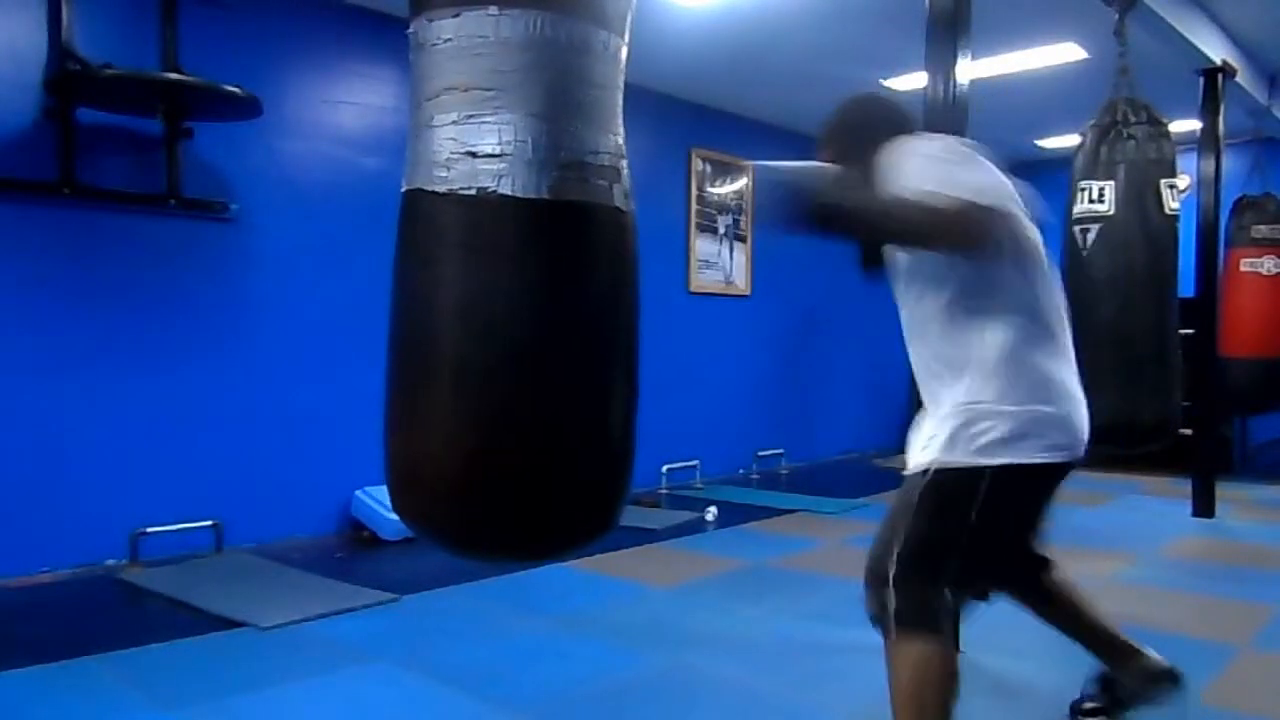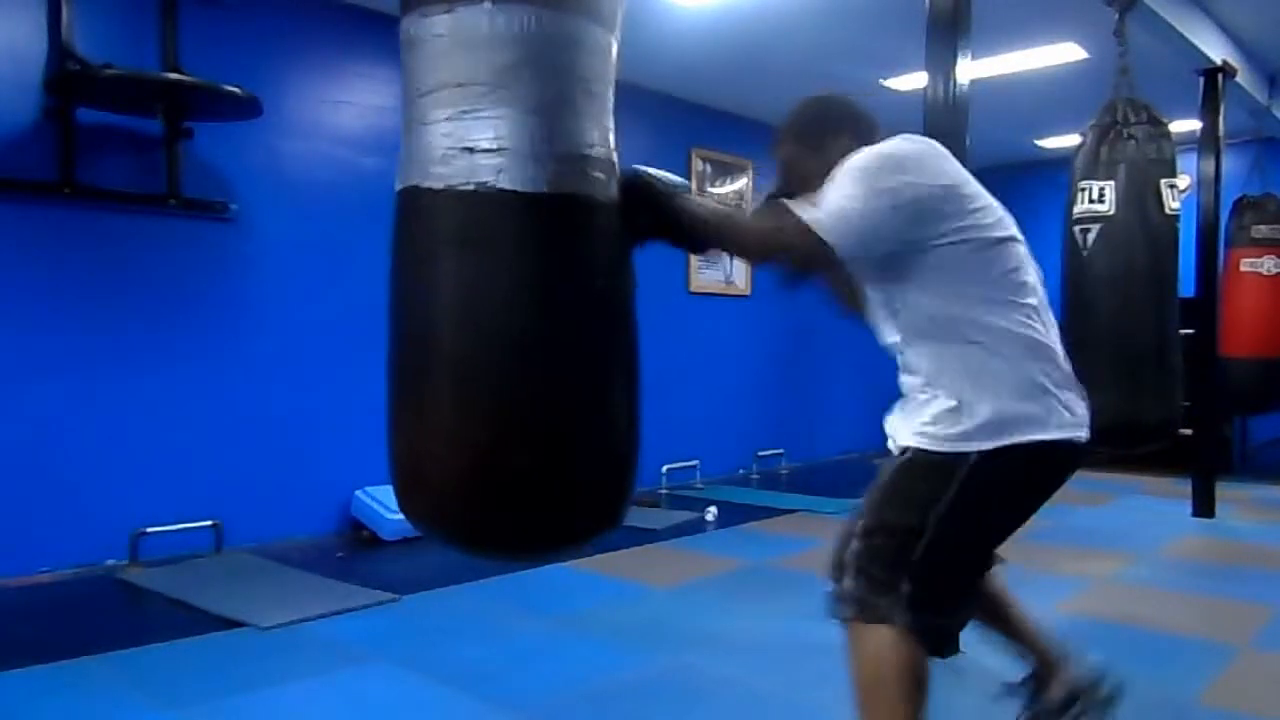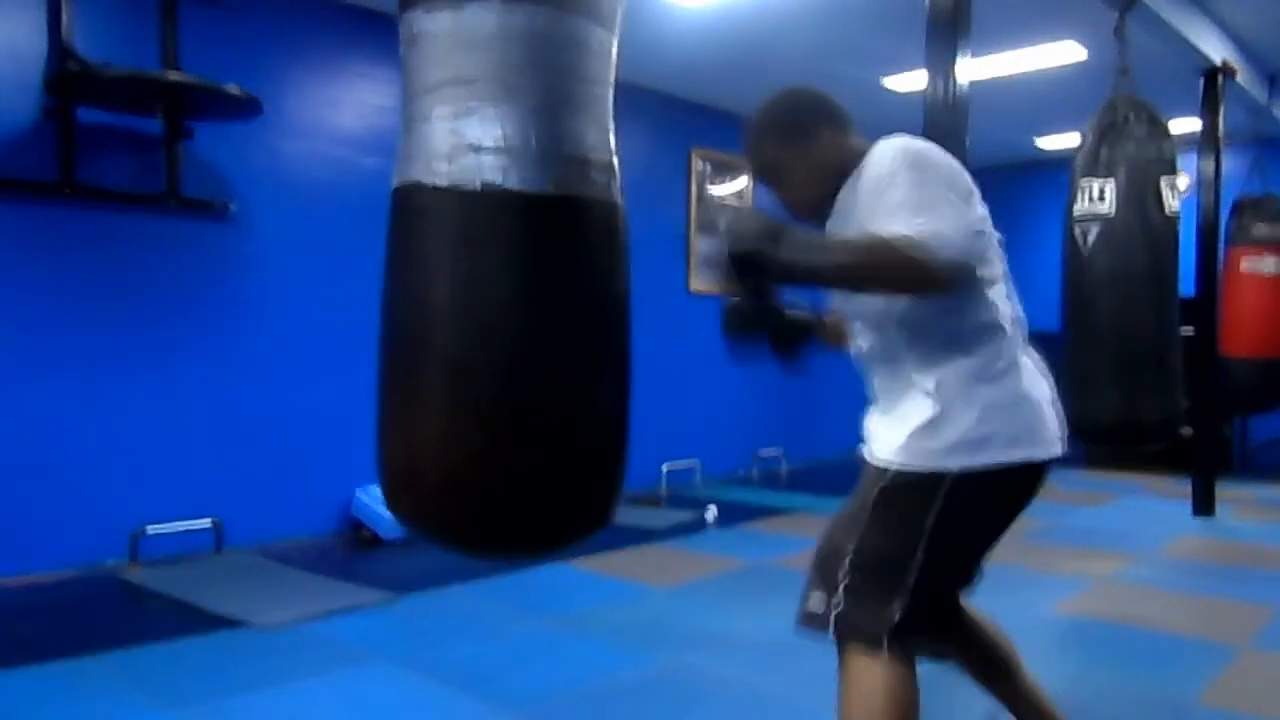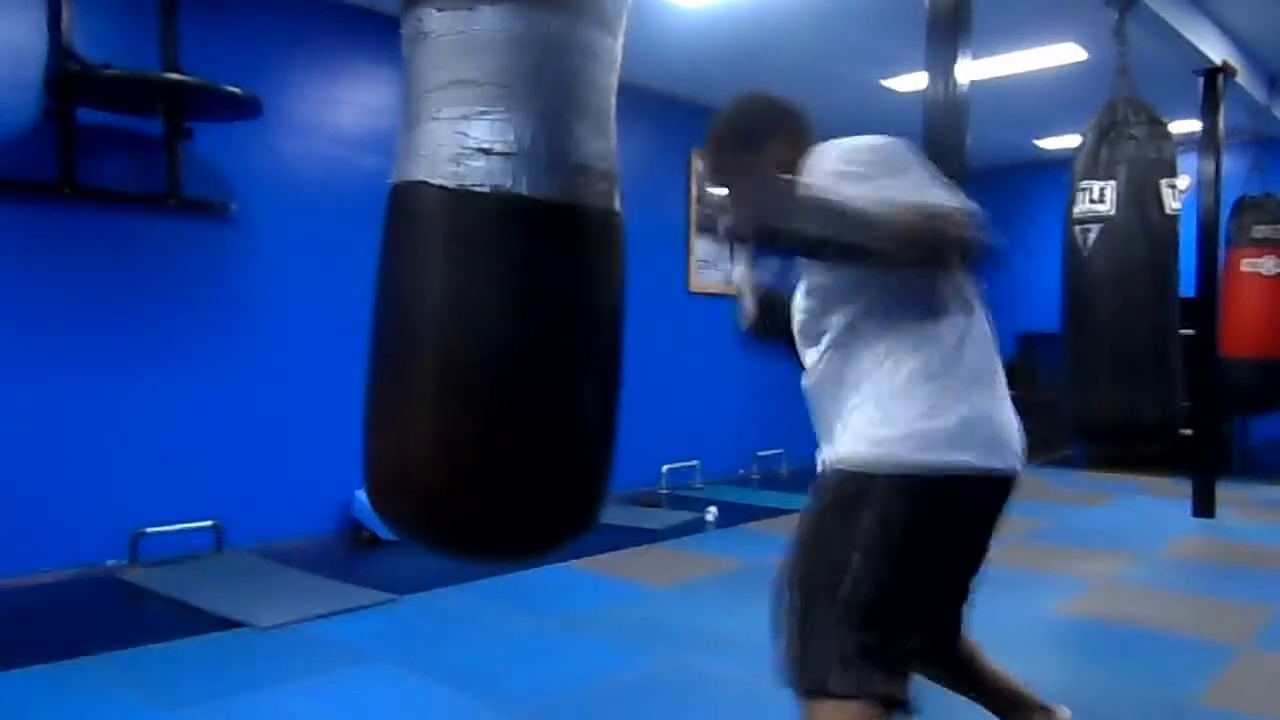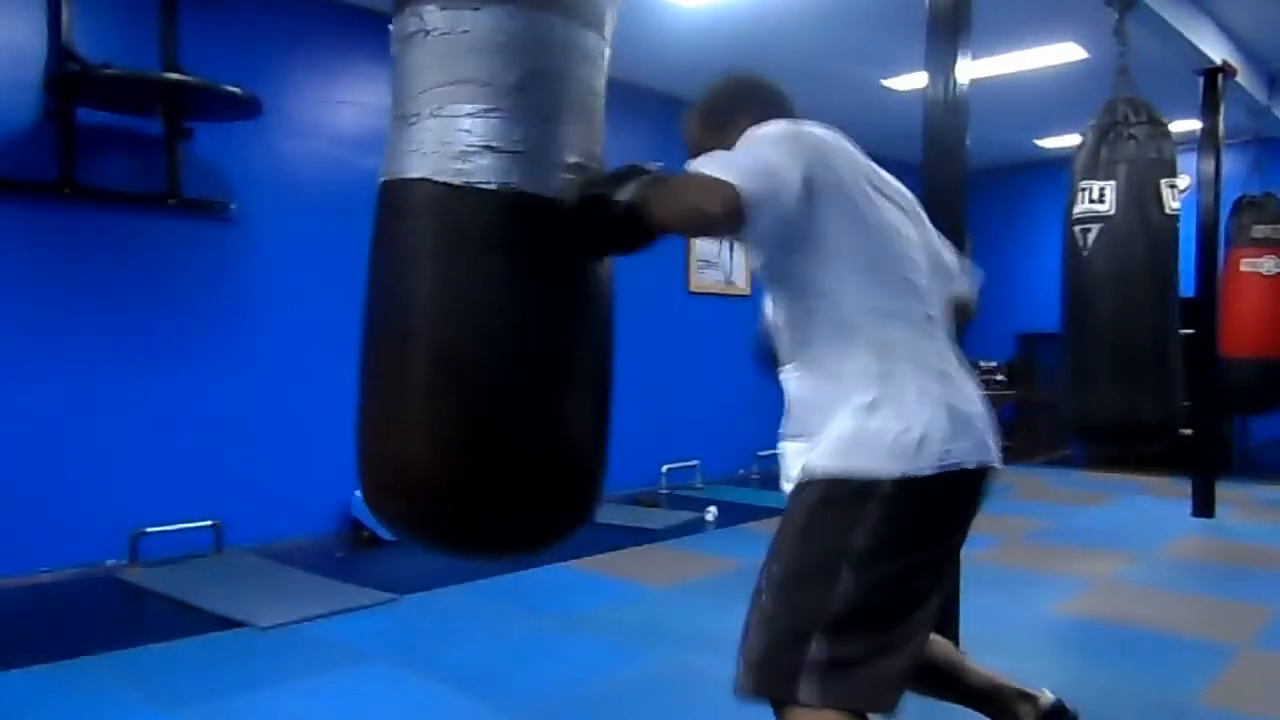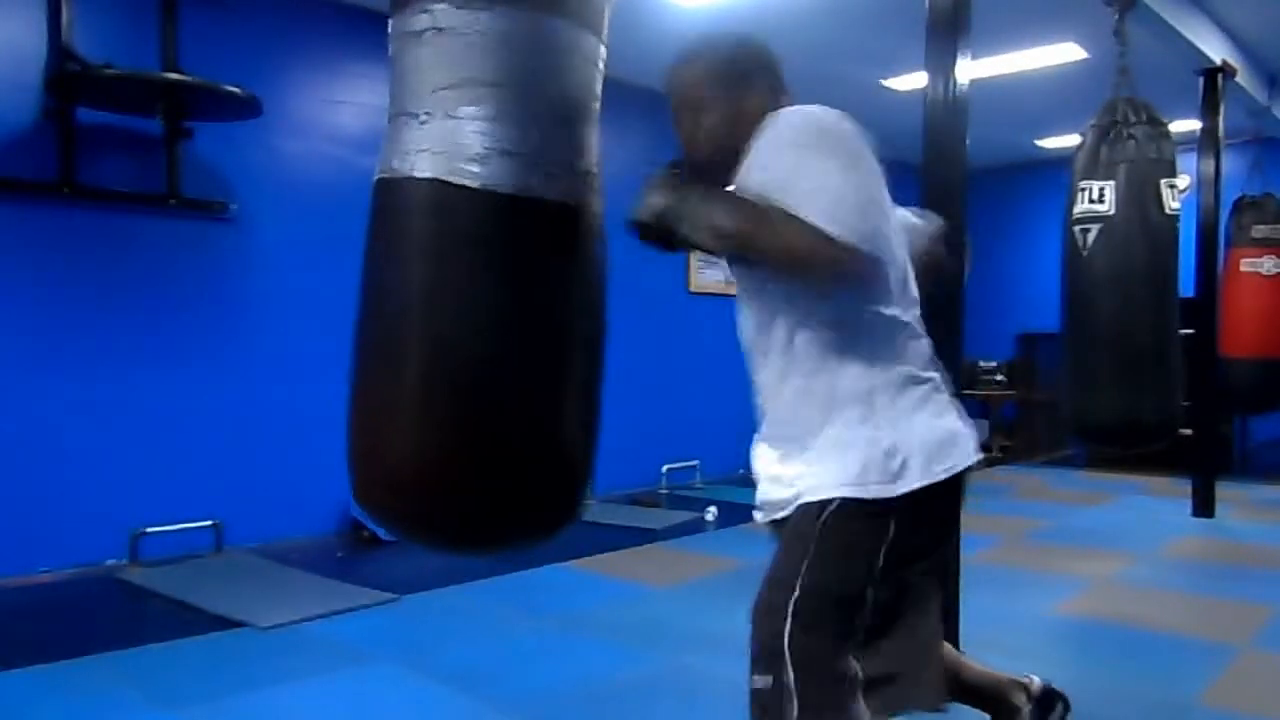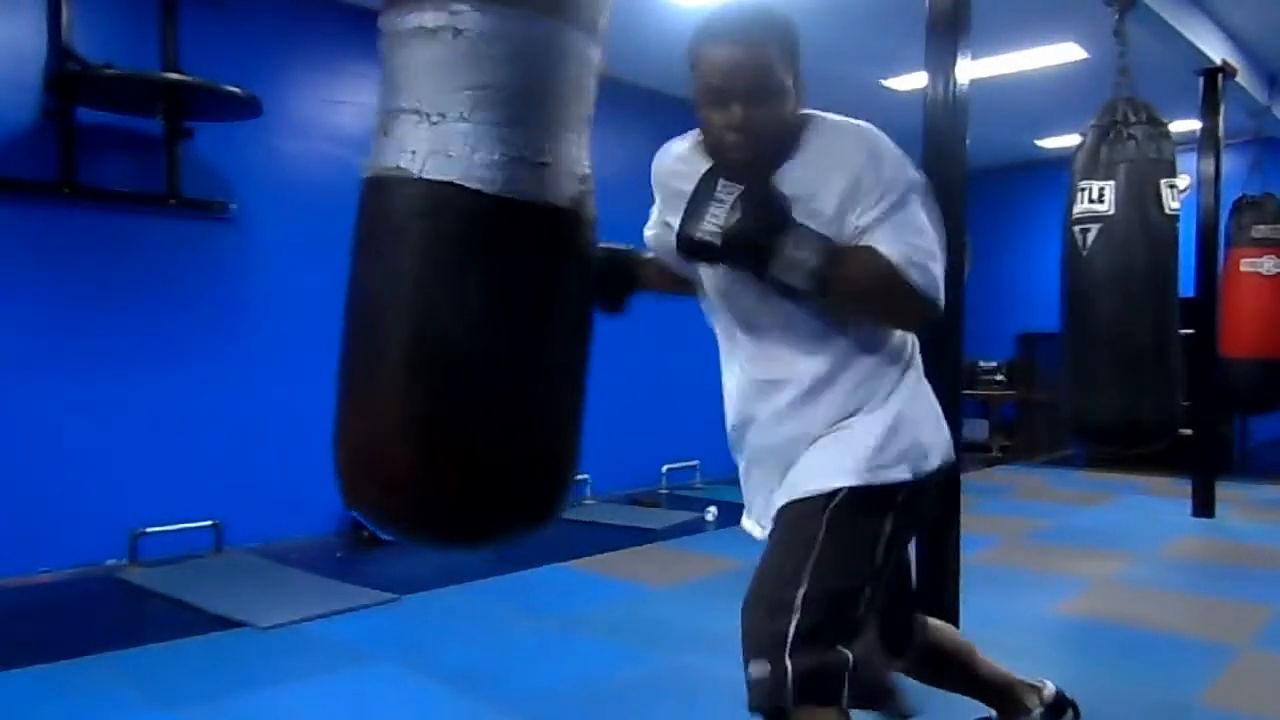
dt=0.3s
person 1, frame 1
left shoulder: (922, 155)
right shoulder: (926, 166)
left elbow: (981, 228)
left wrist: (858, 208)
right wrist: (888, 252)
left hip: (991, 424)
right hip: (1033, 418)
left knee: (906, 586)
right knee: (1006, 565)
right ankle: (1136, 668)
person 1, frame 2
left shoulder: (892, 164)
right shoulder: (913, 179)
left elbow: (797, 242)
right elbow: (873, 304)
left wrist: (675, 215)
right wrist: (828, 269)
left hip: (989, 420)
right hip: (1030, 419)
left knee: (879, 586)
right knee: (938, 562)
person 1, frame 3
left shoulder: (903, 165)
right shoulder: (856, 205)
left elbow: (937, 269)
right elbow: (879, 328)
left wrist: (785, 254)
left hip: (968, 434)
right hip: (958, 433)
left knee: (866, 619)
right knee: (918, 603)
person 1, frame 4
left shoulder: (848, 163)
right shoulder: (816, 205)
left elbow: (954, 238)
left wrist: (836, 230)
right wrist: (786, 326)
left hip: (916, 447)
right hip: (934, 447)
left knee: (835, 653)
right knee: (912, 627)
person 1, frame 5
left shoulder: (784, 142)
right shoulder: (869, 183)
left elbow: (708, 204)
right elbow: (957, 292)
left wrist: (633, 196)
left hip: (887, 446)
right hip: (926, 440)
left knee: (797, 665)
right knee: (873, 641)
person 1, frame 6
left shoulder: (806, 130)
right shoulder: (791, 157)
left elbow: (831, 254)
right elbow: (920, 237)
left wrist: (701, 212)
left hip: (872, 459)
right hip: (850, 455)
right knee: (876, 644)
person 1, frame 7
left shoulder: (857, 154)
right shoulder: (675, 165)
left elbow: (914, 300)
right elbow: (689, 270)
left wrist: (785, 246)
right wrist: (622, 269)
left hip: (862, 445)
right hip: (781, 452)
left knee: (793, 654)
right knee: (876, 624)
